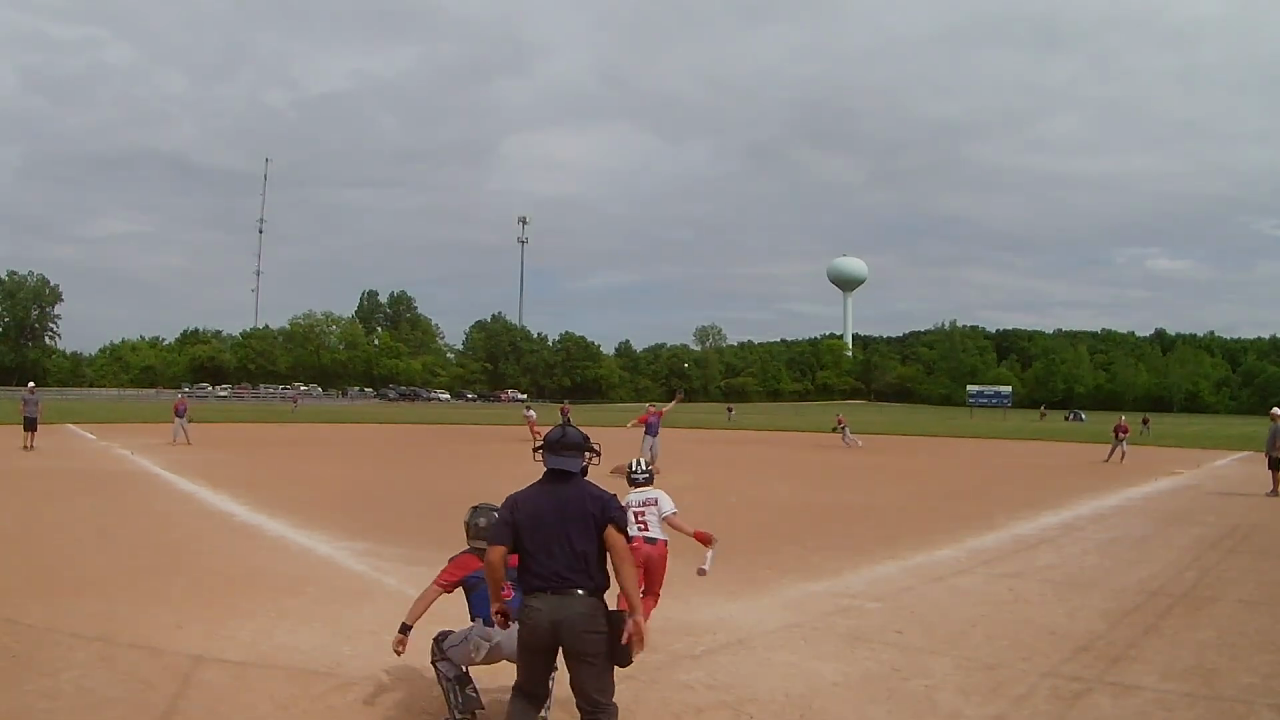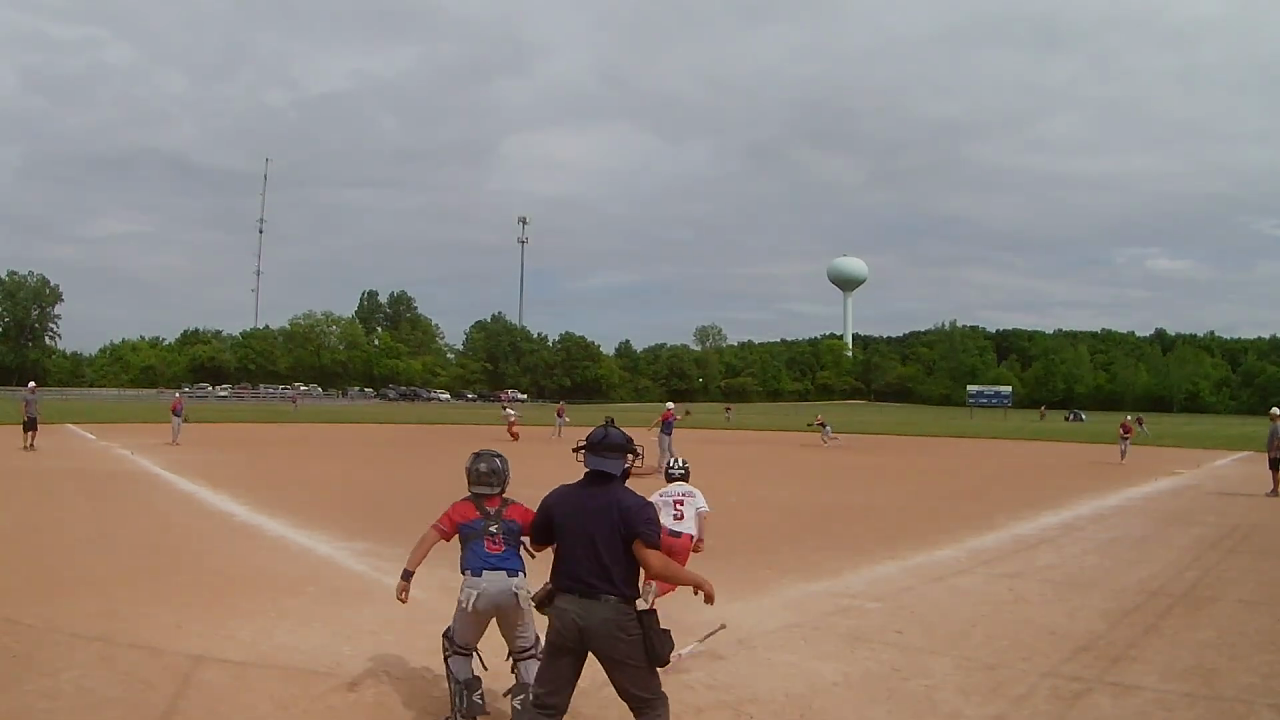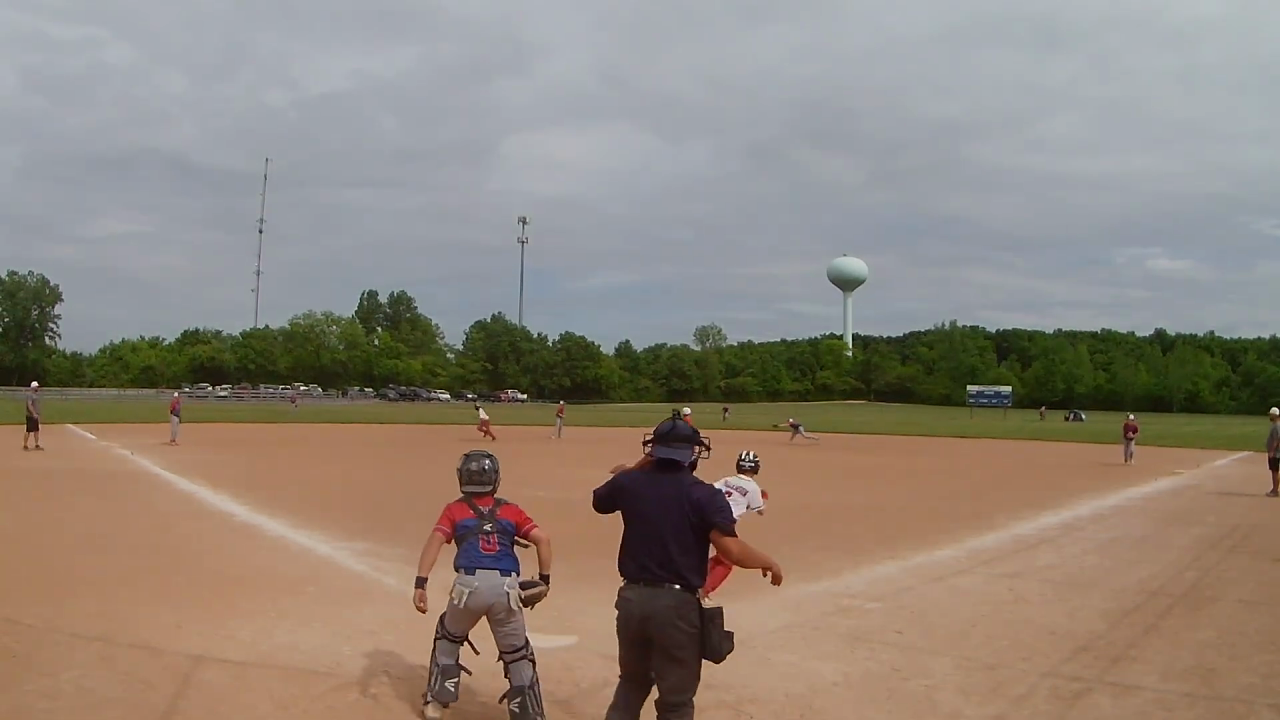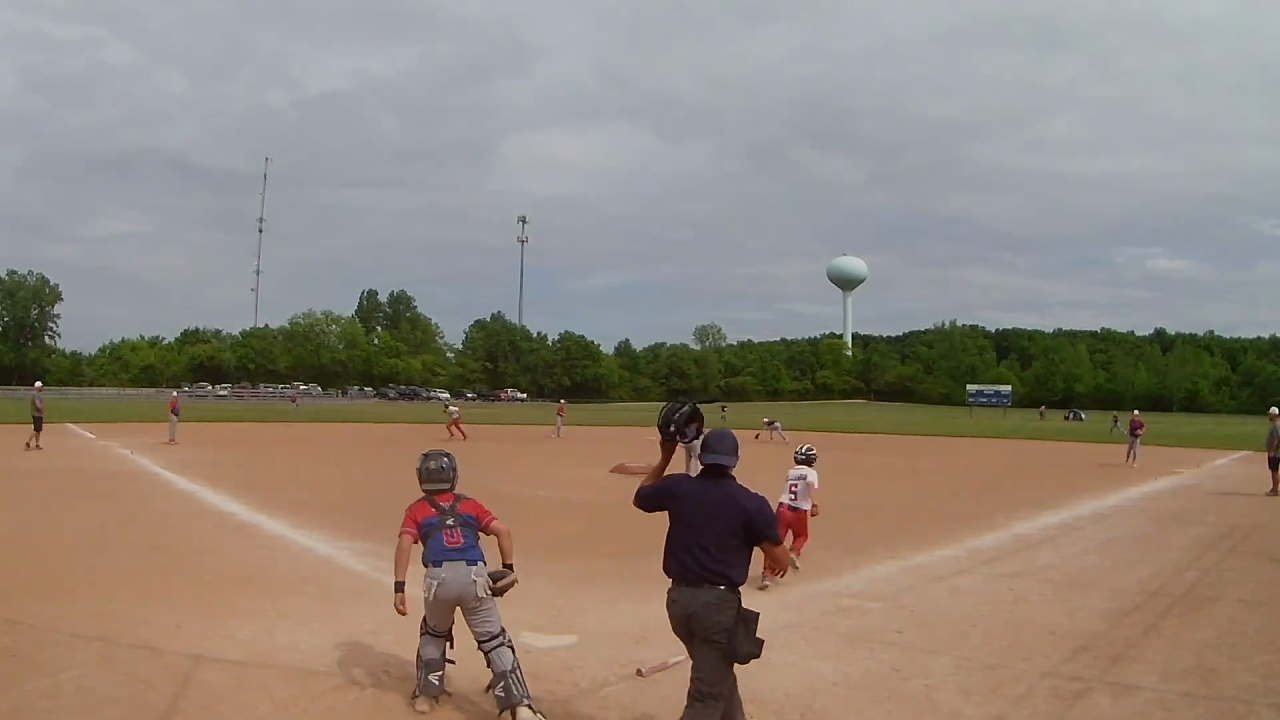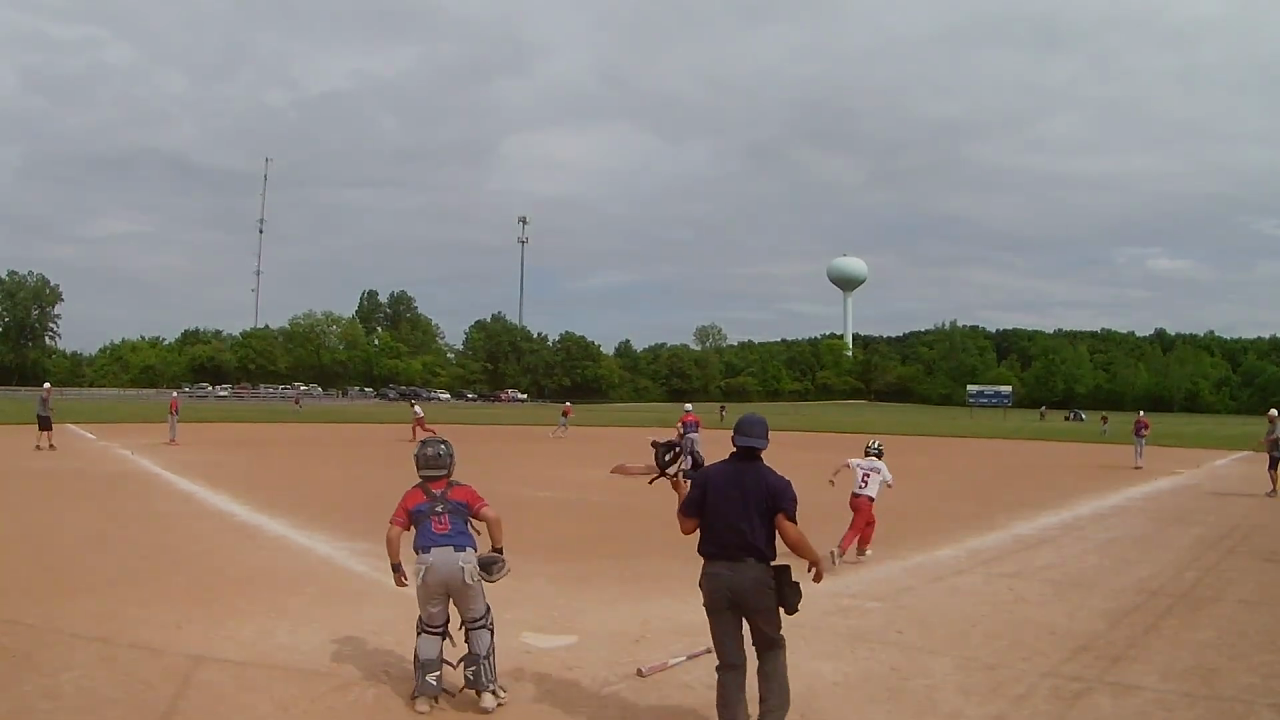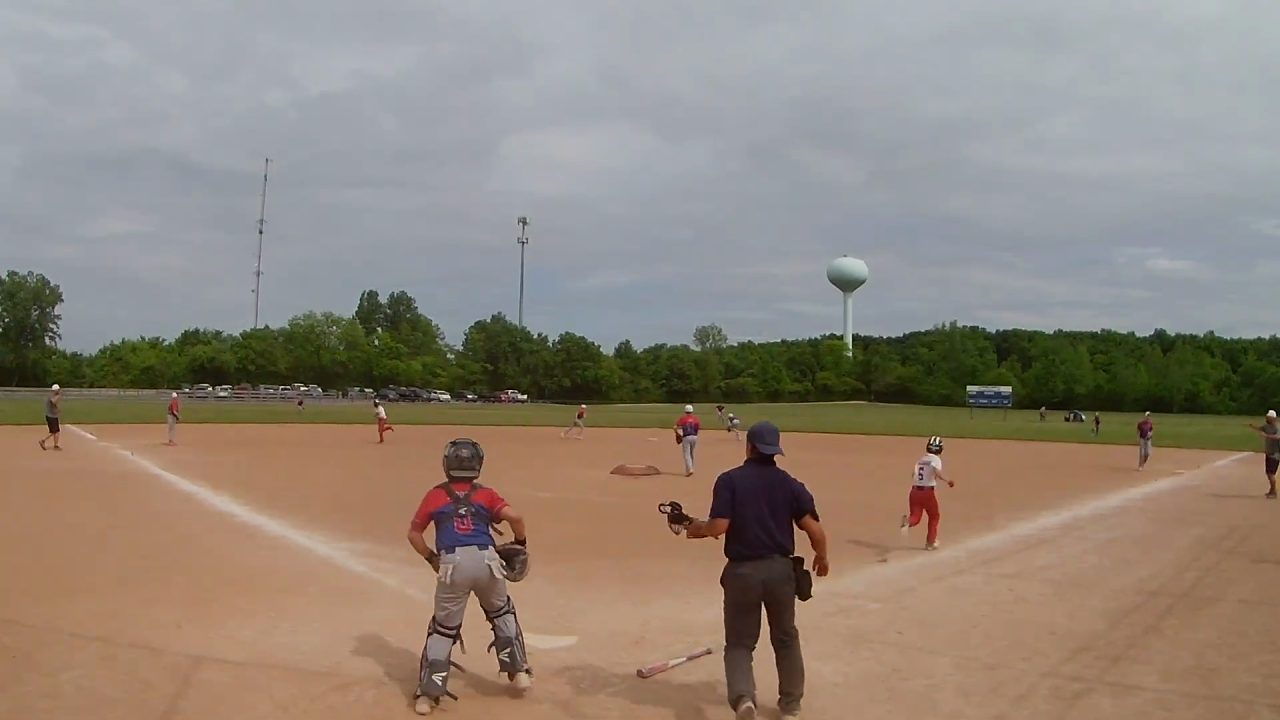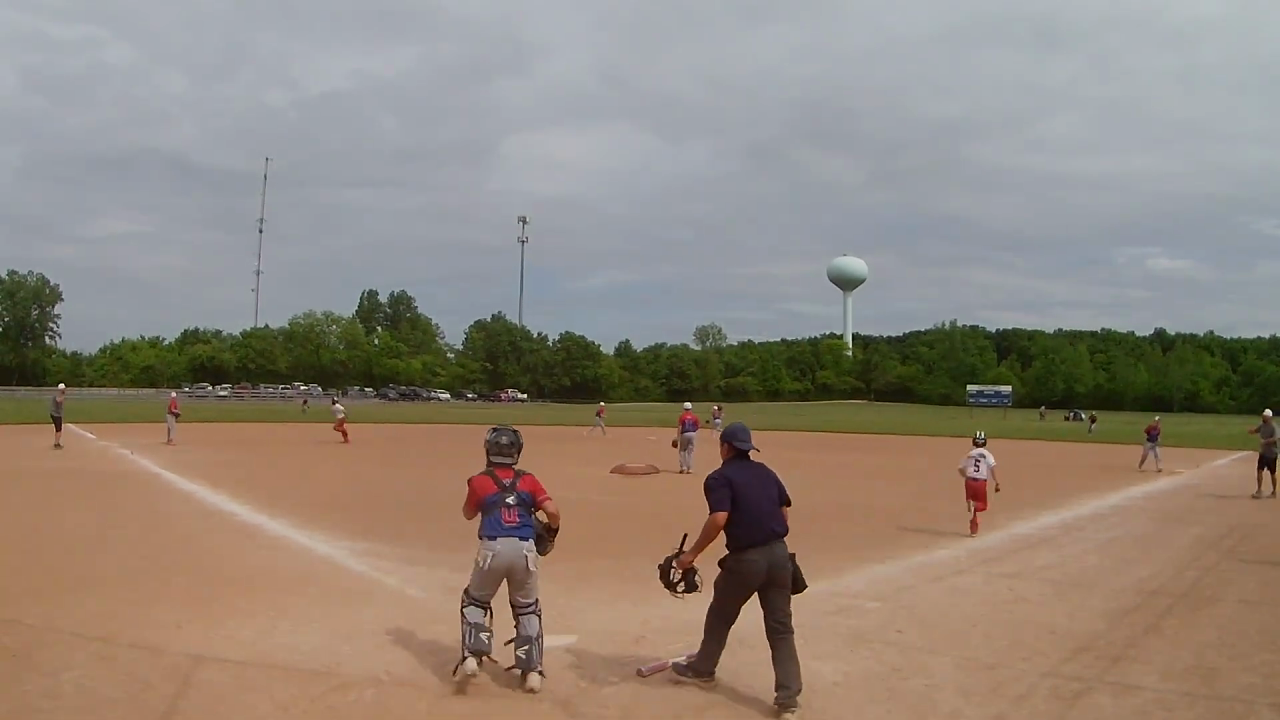
dt=0.3s
person 1, frame 1
left shoulder: (517, 502)
right shoulder: (602, 500)
left elbow: (494, 558)
right elbow: (620, 553)
left wrist: (497, 600)
right wrist: (635, 612)
left hip: (534, 609)
right hip: (585, 609)
left knee: (527, 696)
person 1, frame 2
left shoulder: (559, 499)
right shoulder: (634, 506)
left elbow: (538, 542)
right elbow: (652, 562)
right wrist: (699, 580)
left hip: (566, 610)
right hip: (615, 614)
person 1, frame 3
left shoulder: (629, 483)
right shoulder: (704, 496)
left elbow: (598, 501)
right elbow: (731, 549)
left wrist: (642, 464)
right wrist: (770, 564)
left hip: (632, 600)
right hip: (677, 605)
left knee: (633, 685)
person 1, frame 4
left shoulder: (676, 486)
right shoulder: (751, 503)
left elbow: (640, 499)
right elbow: (778, 557)
left wrist: (665, 459)
right wrist: (786, 561)
left hip: (679, 597)
right hip: (719, 601)
left knee: (717, 674)
right knee: (708, 695)
person 1, frame 5
left shoulder: (707, 475)
right shoulder: (776, 483)
left elbow: (687, 526)
right elbow: (790, 534)
left wrist: (681, 493)
right wrist: (816, 560)
left hip: (715, 575)
right hip: (756, 575)
left knee: (730, 662)
right knee: (771, 650)
person 1, frame 6
left shoulder: (730, 479)
right shoulder: (791, 484)
left elbow: (719, 526)
right elbow: (814, 531)
left wrist: (694, 527)
right wrist: (822, 557)
left hip: (743, 570)
right hip: (780, 568)
left knee: (739, 644)
right knee: (785, 638)
person 1, frame 7
left shoulder: (719, 478)
right shoulder: (767, 473)
left elbow: (718, 520)
right elbow: (784, 513)
left wrist: (692, 554)
left hip: (745, 560)
right hip: (778, 555)
left knee: (719, 618)
right knee: (780, 628)
left ankle: (701, 671)
person 2, frame 1
left shoulder: (462, 561)
right shoulder: (518, 559)
left elbow: (430, 593)
left wrist: (404, 629)
left hip: (487, 637)
left knee: (442, 647)
person 2, frame 2
left shoulder: (459, 509)
right shoulder: (517, 511)
left elbow: (427, 540)
left wrist: (406, 576)
left hip: (477, 588)
right hip: (515, 587)
left knee: (457, 649)
right knee: (527, 653)
person 2, frame 3
left shoulder: (454, 509)
right shoulder: (511, 510)
left elbow: (434, 543)
right elbow: (542, 538)
left wrist: (420, 584)
right wrist: (544, 580)
left hip: (469, 586)
right hip: (506, 587)
left knee: (448, 636)
right knee: (517, 655)
person 2, frame 4
left shoulder: (417, 509)
right shoulder: (470, 504)
left elbow: (404, 545)
right elbow: (502, 531)
left wrist: (399, 588)
right wrist: (508, 569)
left hip: (438, 578)
right hip: (474, 577)
left knee: (434, 632)
right knee: (495, 641)
left ankle: (427, 695)
person 2, frame 5
left shoulder: (411, 496)
right shoulder: (464, 491)
left elbow: (393, 534)
right elbow: (492, 517)
left wrist: (396, 567)
right wrist: (497, 553)
left hip: (428, 564)
right hip: (463, 562)
left knee: (431, 629)
right knee: (478, 624)
left ankle: (425, 695)
right ankle: (486, 690)
person 2, frame 6
left shoulder: (435, 495)
right shoulder: (486, 494)
left elbow: (414, 535)
right elbow: (514, 518)
left wrist: (433, 558)
right wrist: (520, 543)
left hip: (453, 563)
right hip: (486, 560)
left knee: (442, 629)
right knee: (502, 612)
left ankle: (426, 695)
right ankle: (519, 673)
person 2, frame 7
left shoulder: (479, 481)
right shoulder: (528, 480)
left elbow: (468, 513)
right elbow: (552, 511)
right wrist: (552, 531)
left hip: (493, 551)
right hip: (524, 551)
left knee: (473, 601)
right knee: (526, 610)
left ankle: (471, 657)
right ankle: (531, 671)
